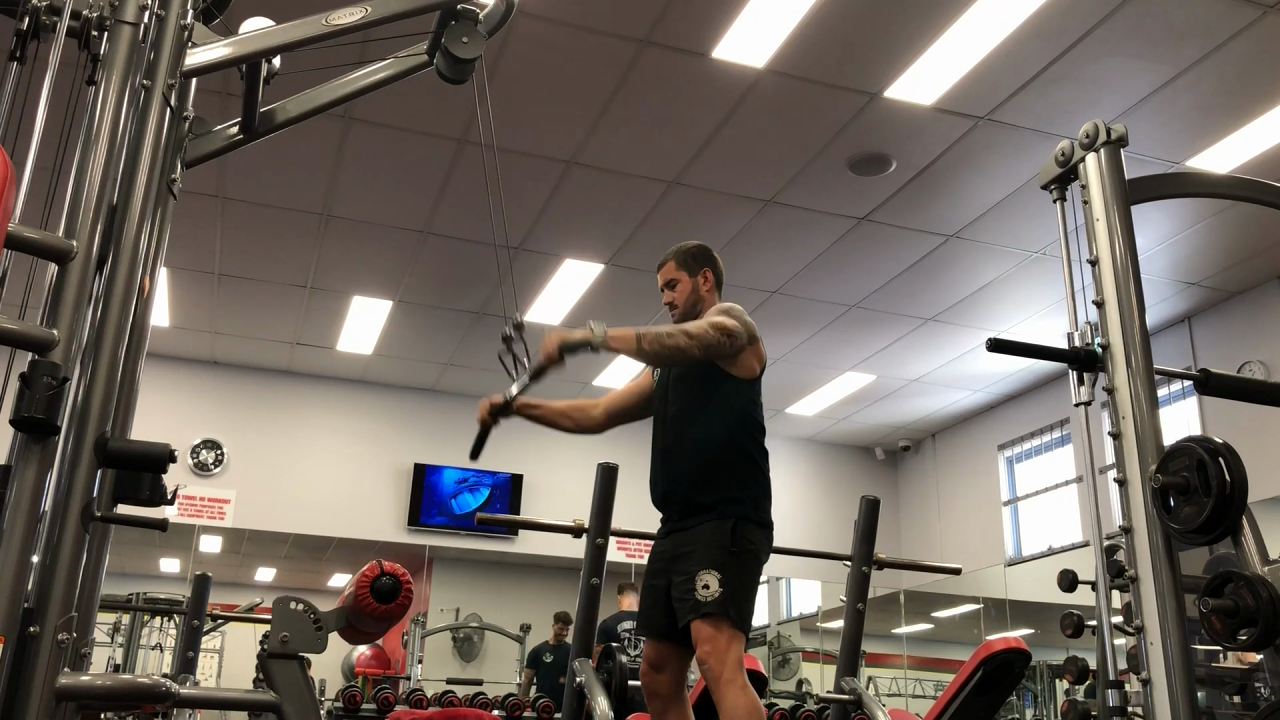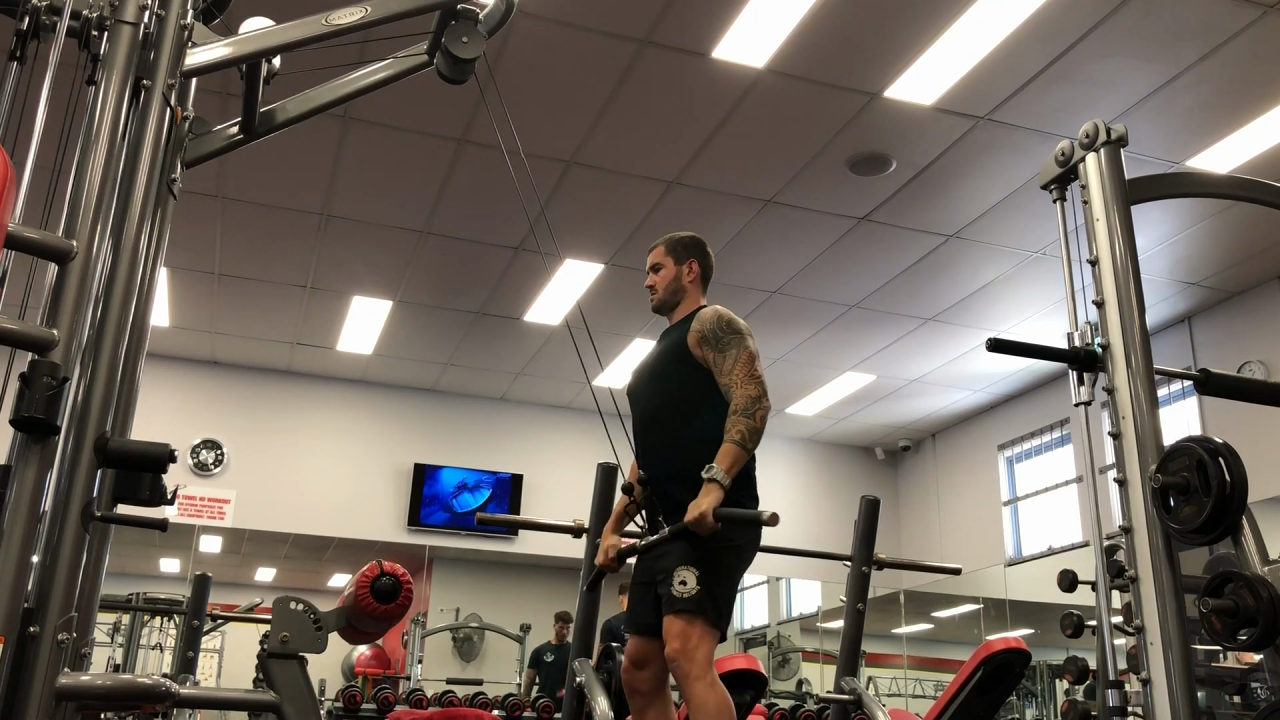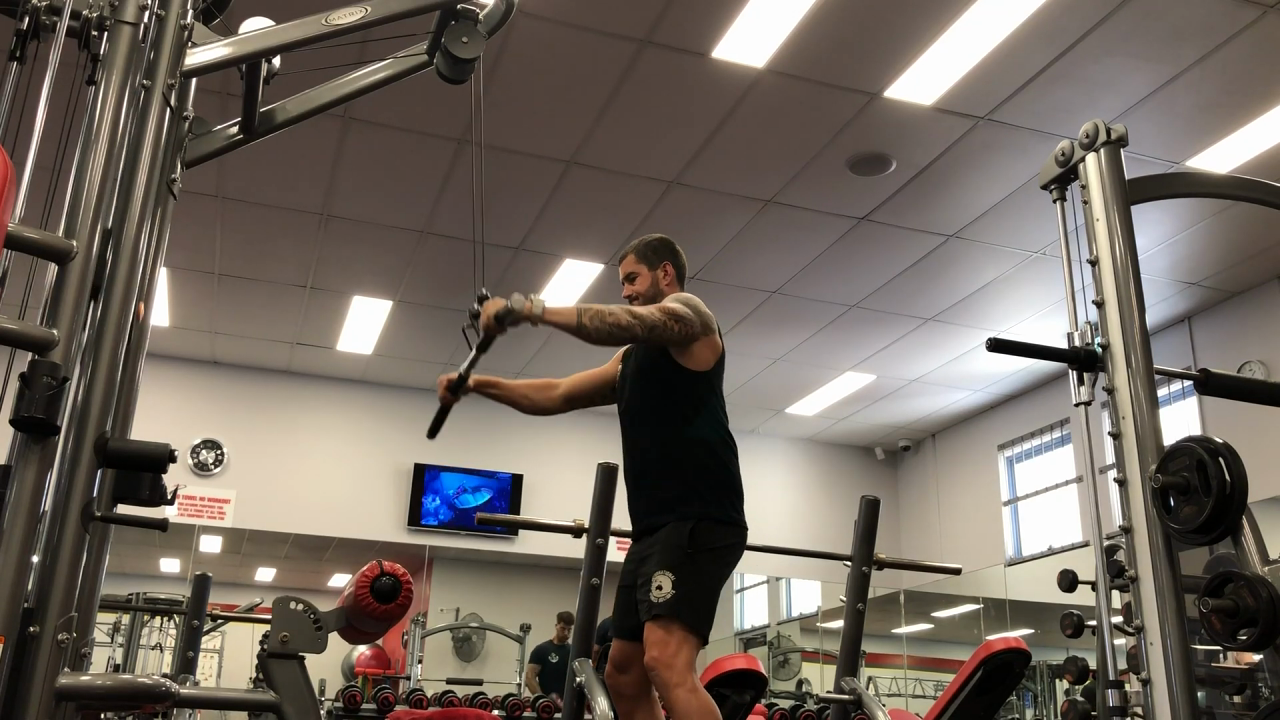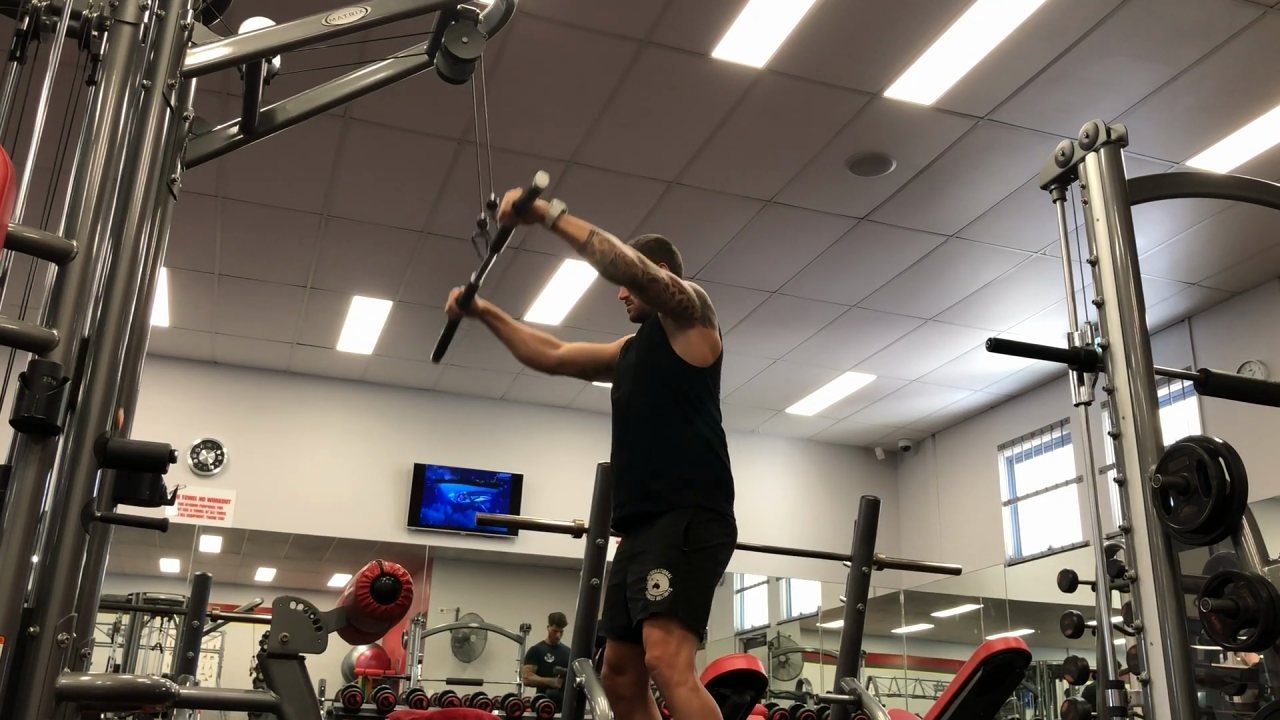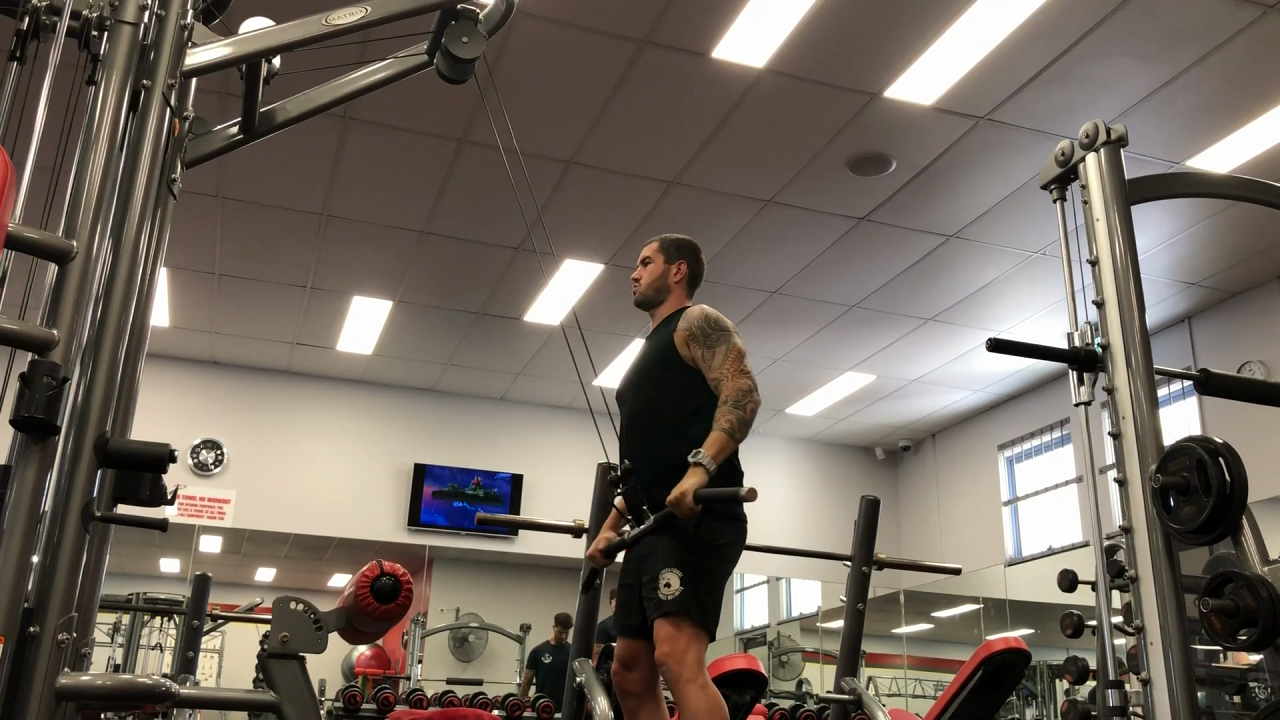
dt=1s
person 1, frame 1
left shoulder: (728, 322)
right shoulder: (664, 370)
left elbow: (675, 341)
right elbow: (598, 416)
left wrist: (589, 335)
right wrist: (519, 406)
left hip: (726, 523)
right hip: (677, 529)
left knee: (718, 658)
right knee: (659, 676)
person 1, frame 2
left shoulder: (714, 324)
right shoulder: (660, 355)
left elbow: (752, 400)
left wrist: (714, 483)
right wrist: (614, 525)
left hip: (714, 521)
right hip: (669, 529)
left knee: (686, 654)
right knee: (640, 671)
person 1, frame 3
left shoulder: (687, 314)
right shoulder: (633, 360)
left elbow: (622, 323)
right elbow: (558, 395)
left wrist: (526, 307)
right wrist: (477, 383)
left hip: (699, 521)
right hip: (655, 529)
left knee: (666, 662)
right knee: (624, 674)
person 1, frame 4
left shoulder: (689, 315)
right shoulder: (632, 350)
left elbow: (627, 265)
right elbow: (554, 355)
left wrist: (548, 212)
right wrist: (486, 313)
left hip: (688, 517)
right hip: (641, 527)
left knee: (668, 662)
right knee: (621, 674)
person 1, frame 5
left shoulder: (698, 323)
right shoulder: (652, 350)
left elbow: (742, 393)
left wrist: (700, 468)
right wrist: (611, 526)
left hip: (696, 519)
right hip: (656, 528)
left knee: (677, 660)
right knee: (630, 672)
